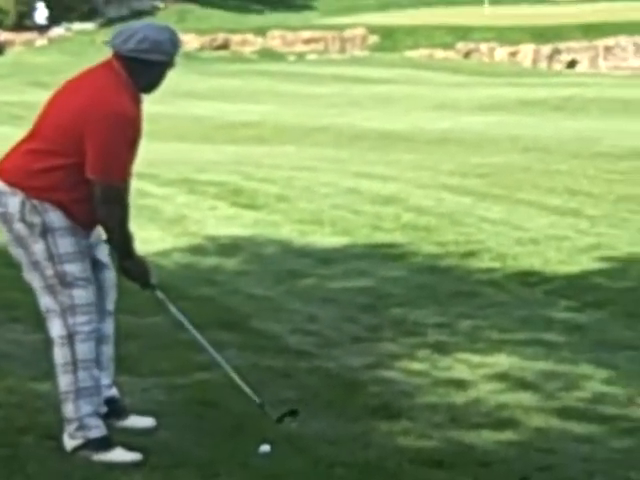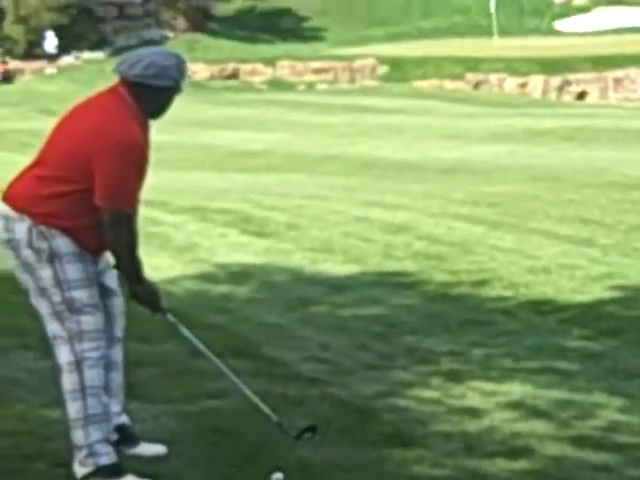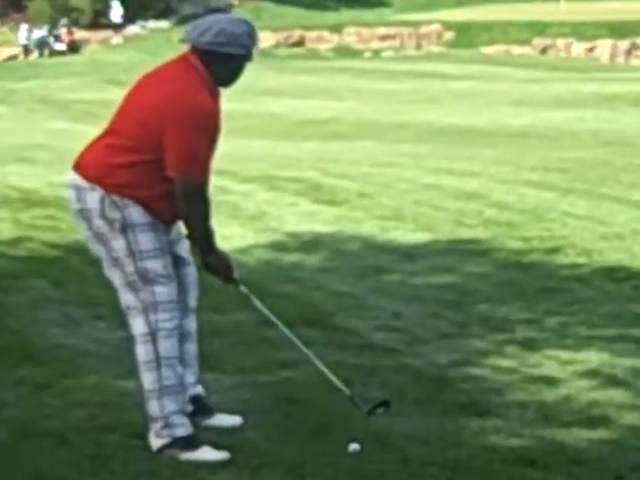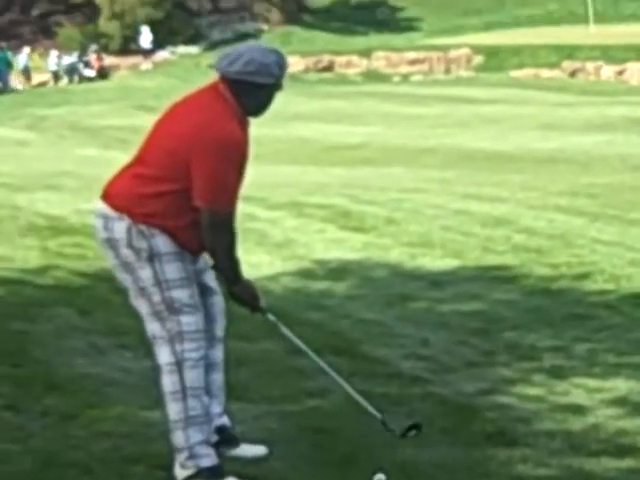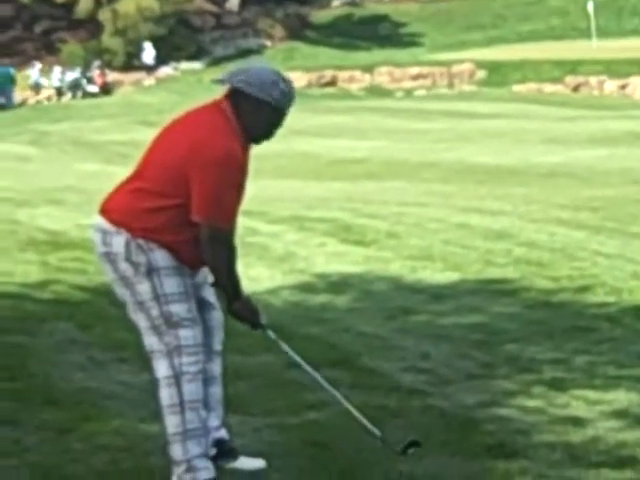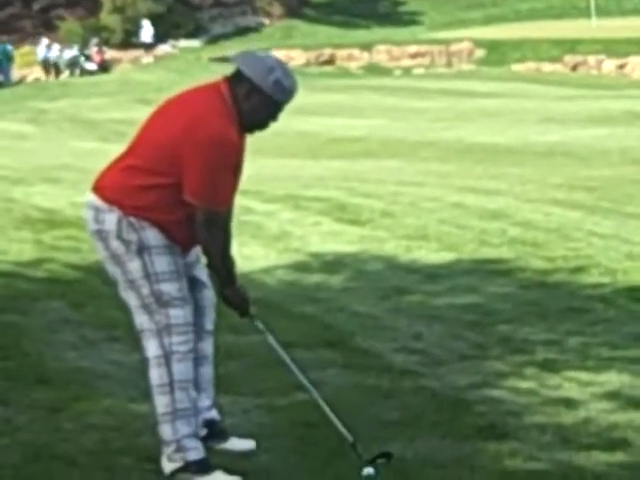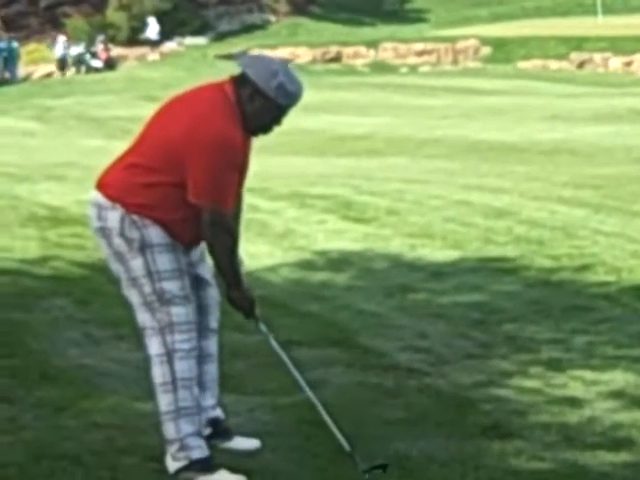
dt=0.3s
person 1, frame 1
left shoulder: (107, 81)
right shoulder: (114, 109)
left elbow: (105, 187)
right elbow: (108, 195)
left wrist: (118, 247)
right wrist: (127, 254)
left hip: (60, 203)
left knee: (99, 298)
right knee: (75, 314)
left ankle: (102, 401)
right ankle: (83, 431)
person 1, frame 2
left shoulder: (115, 106)
right shoulder: (121, 134)
right elbow: (116, 222)
left wrist: (126, 271)
right wrist: (136, 279)
left hip: (68, 229)
right hip: (40, 231)
left knee: (108, 325)
right knee: (82, 341)
left ankle: (112, 428)
person 1, frame 3
left shoulder: (185, 74)
right shoulder: (193, 104)
left elbow: (185, 184)
right elbow: (190, 191)
right wrist: (209, 251)
left hip: (138, 198)
right hip: (111, 200)
left knee: (181, 294)
right knee: (156, 312)
left ankle: (188, 399)
right ankle: (169, 430)
person 1, frame 4
left shoulder: (215, 103)
right shoulder: (222, 133)
left elbow: (212, 215)
right elbow: (215, 222)
left wrist: (224, 273)
right wrist: (235, 280)
left hip: (164, 226)
right hip: (138, 229)
left knee: (208, 324)
right knee: (183, 342)
left ankle: (212, 429)
person 1, frame 5
left shoulder: (218, 122)
right shoulder: (220, 149)
left elbow: (214, 230)
right elbow: (215, 238)
left wrist: (225, 288)
right wrist: (236, 296)
left hip: (166, 242)
right hip: (136, 243)
left knee: (207, 336)
right knee: (180, 355)
left ankle: (212, 441)
person 1, frame 6
left shoulder: (217, 103)
right shoulder: (214, 131)
left elbow: (215, 208)
right elbow: (210, 220)
left wrist: (223, 267)
right wrist: (228, 282)
left hip: (158, 220)
right hip: (128, 221)
left knee: (199, 316)
right knee: (172, 334)
left ankle: (201, 422)
person 1, frame 7
left shoulder: (225, 104)
right shoulder: (217, 133)
left elbow: (229, 197)
right elbow: (216, 223)
left wrist: (232, 264)
right wrist: (235, 285)
left hip: (164, 218)
right hip: (131, 219)
left knee: (203, 313)
right knee: (174, 332)
left ankle: (206, 421)
